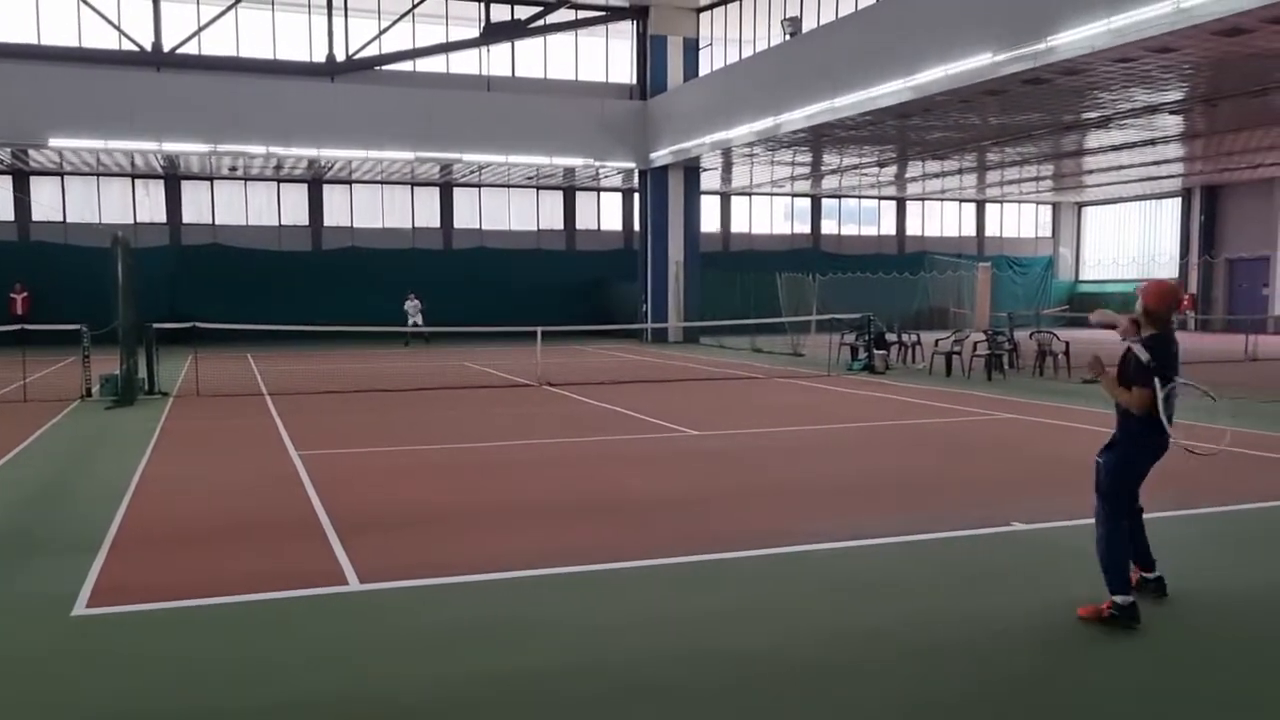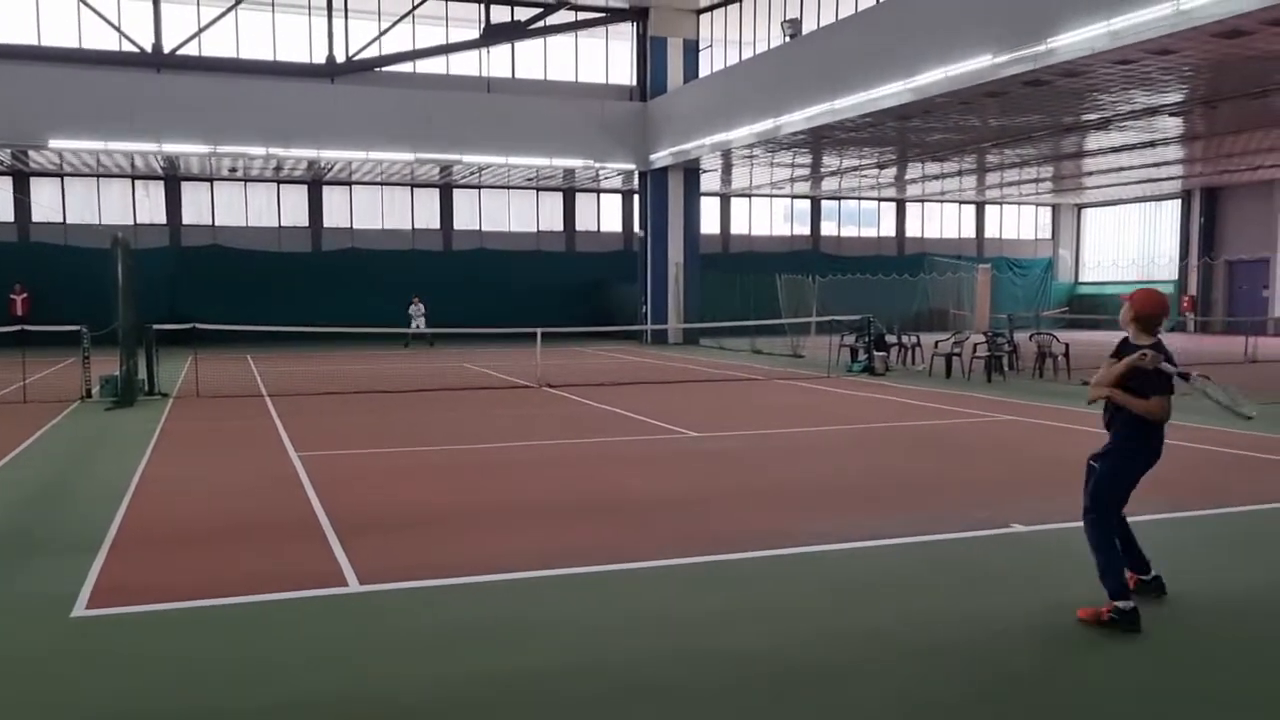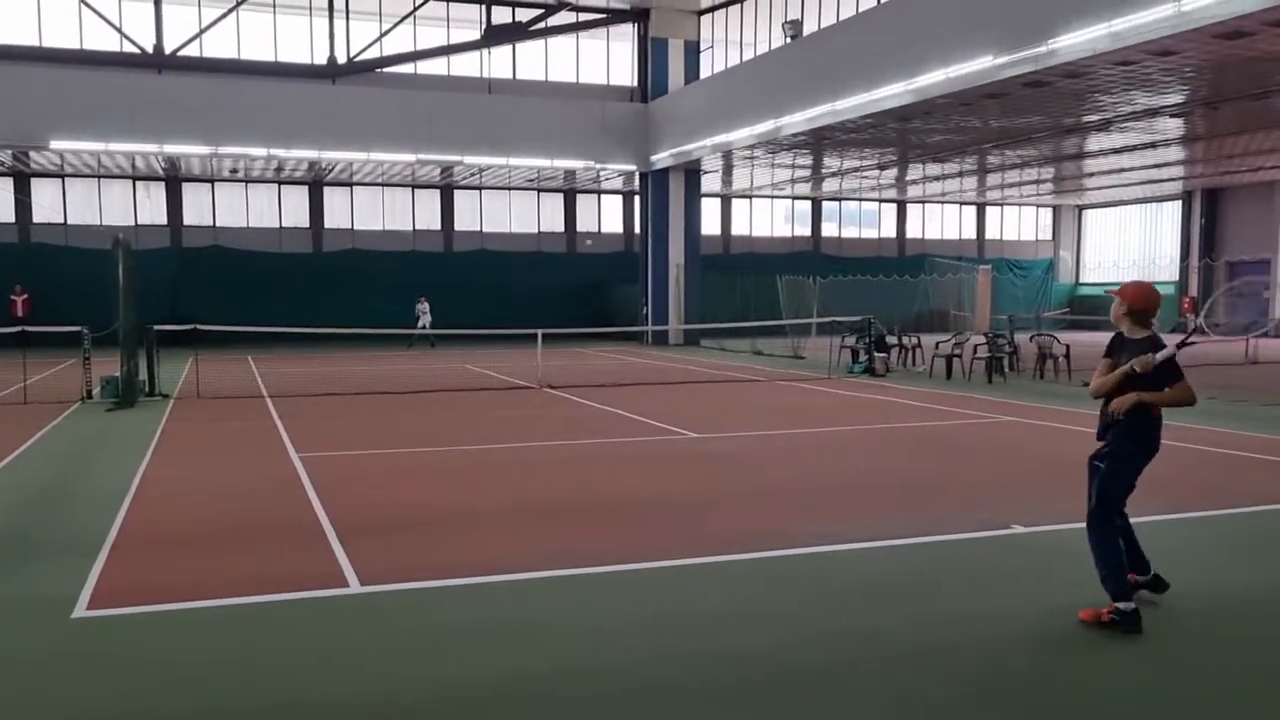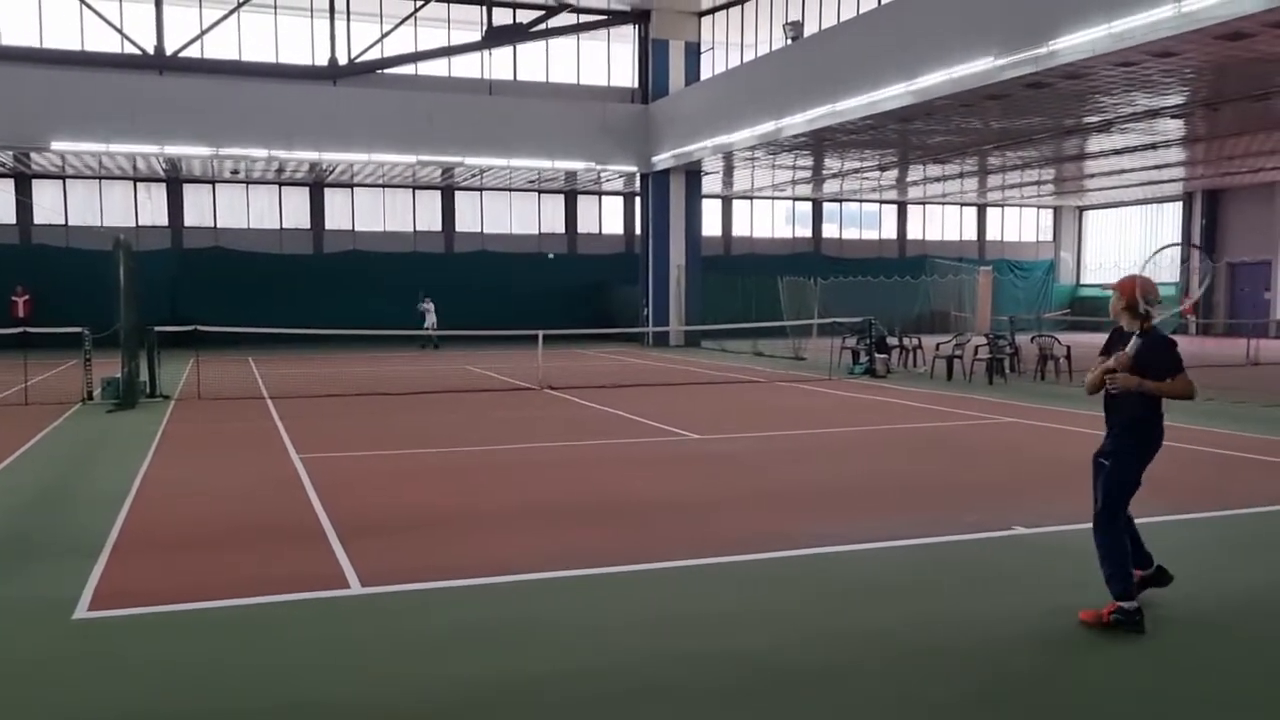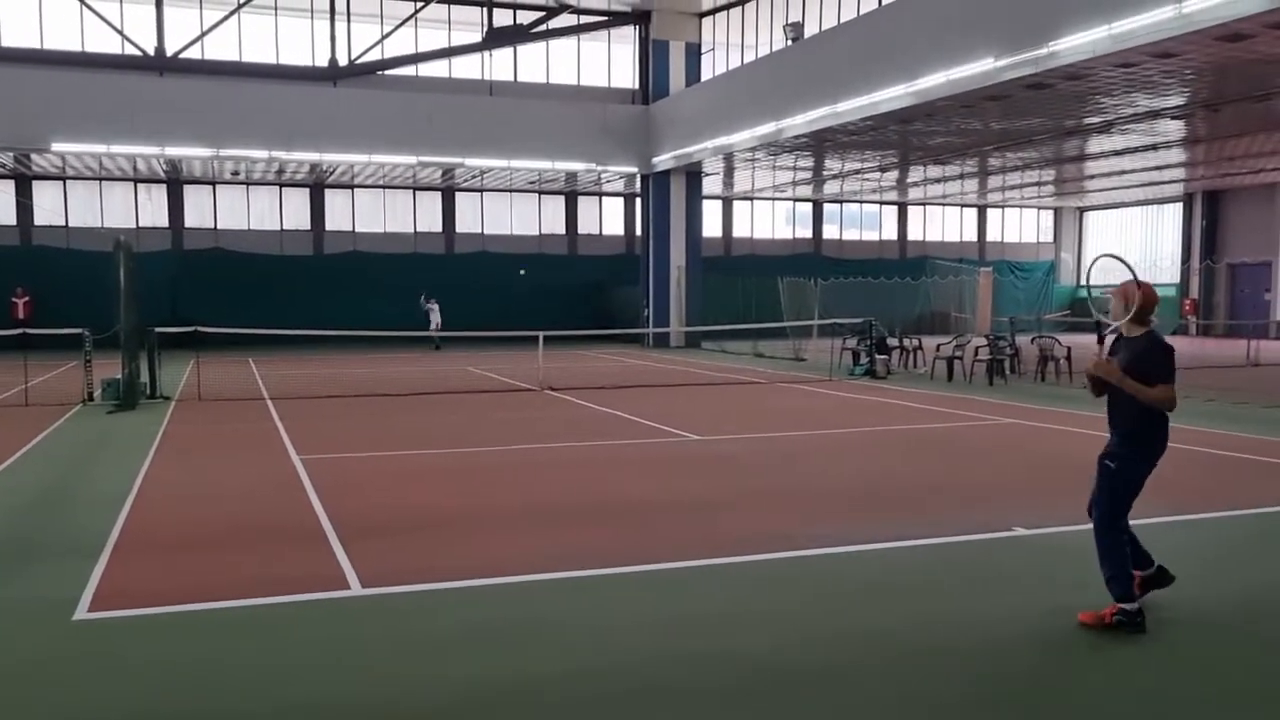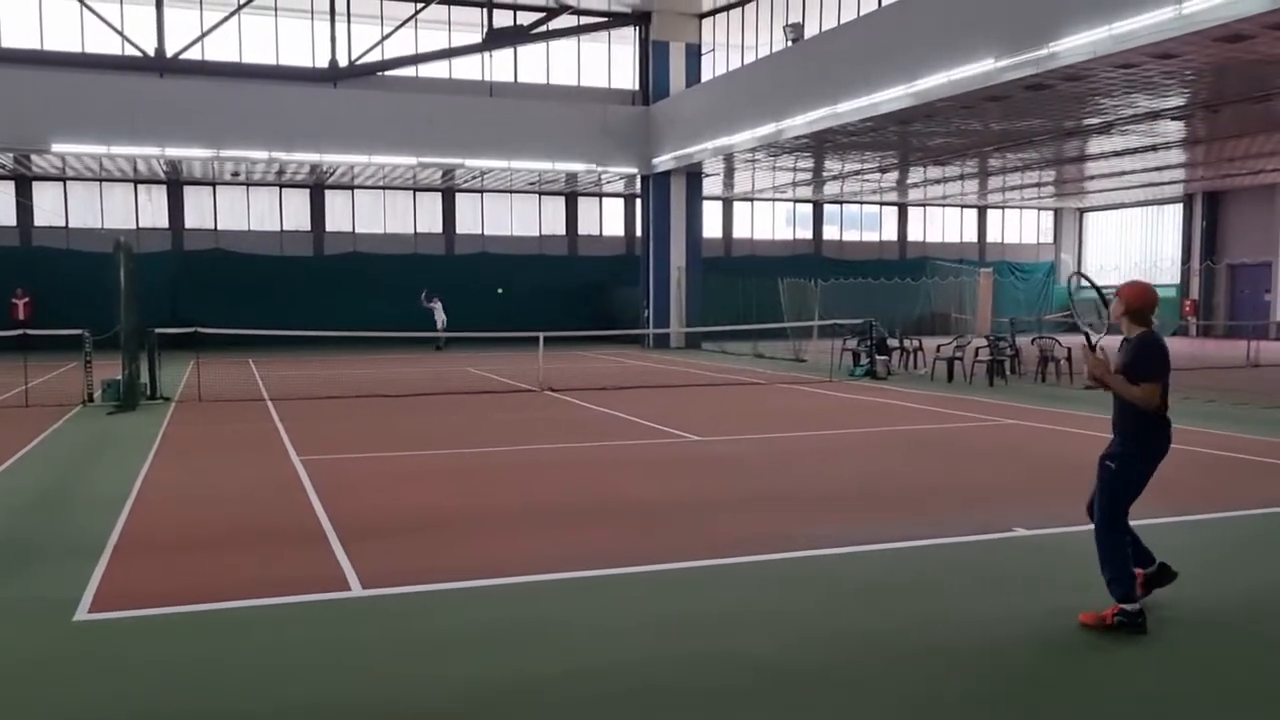
dt=0.1s
person 1, frame 1
left shoulder: (1155, 353)
right shoulder: (1161, 335)
left elbow: (1139, 407)
right elbow: (1125, 325)
left wrist: (1104, 374)
right wrist: (1110, 319)
left hip: (1138, 440)
right hip: (1140, 439)
left knee: (1110, 511)
right knee: (1124, 505)
left ankle: (1122, 602)
right ankle: (1148, 575)
person 1, frame 2
left shoulder: (1154, 360)
right shoulder: (1128, 345)
left elbow: (1160, 413)
right elbow: (1098, 382)
left wrist: (1112, 393)
right wrist: (1128, 363)
left hip: (1130, 447)
right hip: (1128, 445)
left knee: (1097, 518)
right knee: (1107, 511)
left ankle: (1122, 606)
right ankle: (1144, 577)
person 1, frame 3
left shoulder: (1158, 351)
right shoulder: (1119, 341)
left elbow: (1187, 396)
right elbow: (1095, 388)
left wrist: (1139, 397)
right wrist: (1128, 369)
left hip: (1131, 445)
right hip: (1115, 441)
left knee: (1100, 519)
right knee: (1110, 512)
left ankle: (1124, 608)
right ankle: (1143, 575)
person 1, frame 4
left shoulder: (1159, 343)
right shoulder: (1117, 336)
left elbow: (1186, 389)
right elbow: (1091, 386)
left wrist: (1139, 382)
right wrist: (1108, 366)
left hip: (1135, 440)
right hip: (1120, 438)
left knee: (1107, 517)
right knee: (1113, 508)
left ankle: (1126, 607)
right ankle: (1146, 570)
person 1, frame 5
left shoulder: (1156, 348)
right shoulder: (1120, 342)
left elbow: (1166, 401)
right elbow: (1098, 392)
left wrist: (1116, 378)
right wrist: (1097, 376)
left hip: (1139, 445)
right hip: (1126, 441)
left knee: (1105, 518)
right knee: (1103, 511)
left ankle: (1127, 609)
right ankle: (1148, 571)
person 1, frame 6
left shoulder: (1150, 347)
right shoulder: (1129, 343)
left elbow: (1151, 401)
left wrist: (1108, 376)
right wrist: (1101, 373)
left hip: (1141, 445)
right hip: (1128, 442)
left knee: (1107, 519)
right knee: (1101, 511)
left ankle: (1128, 610)
right ankle: (1150, 569)
